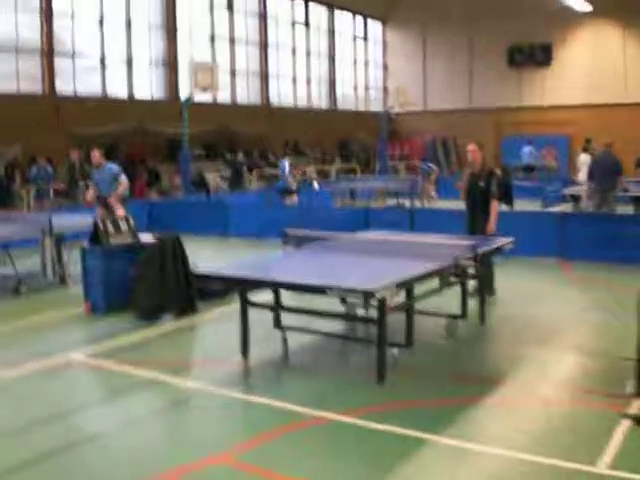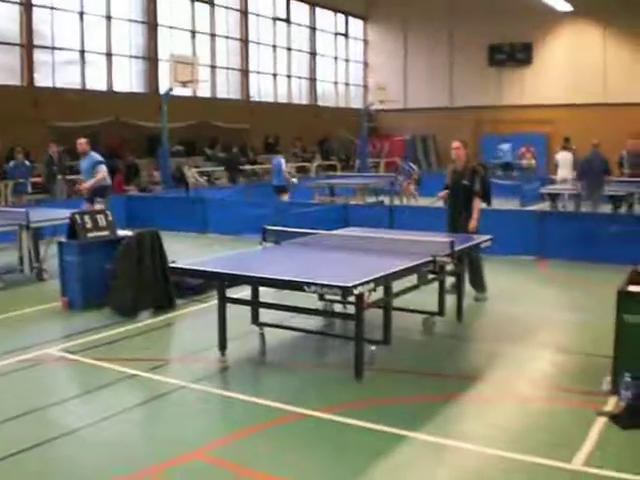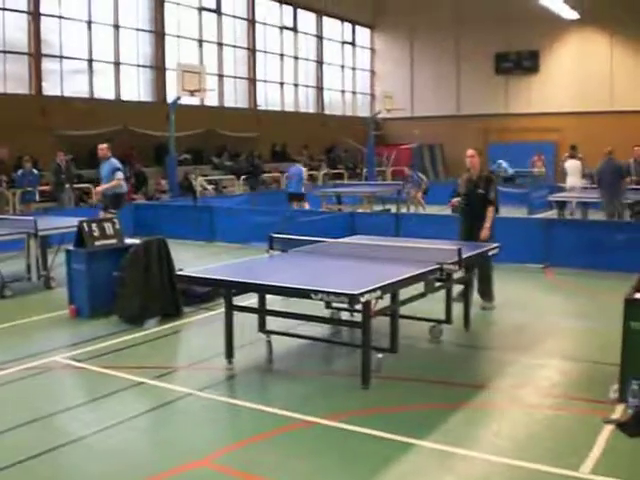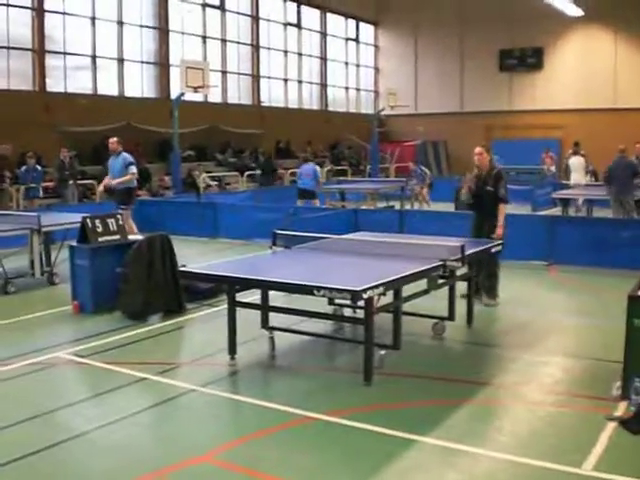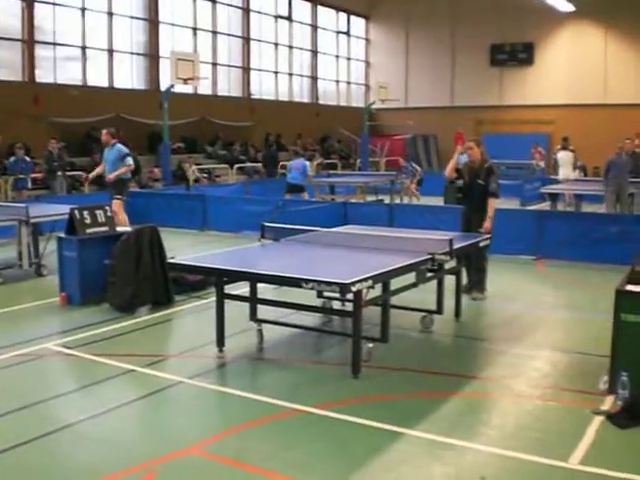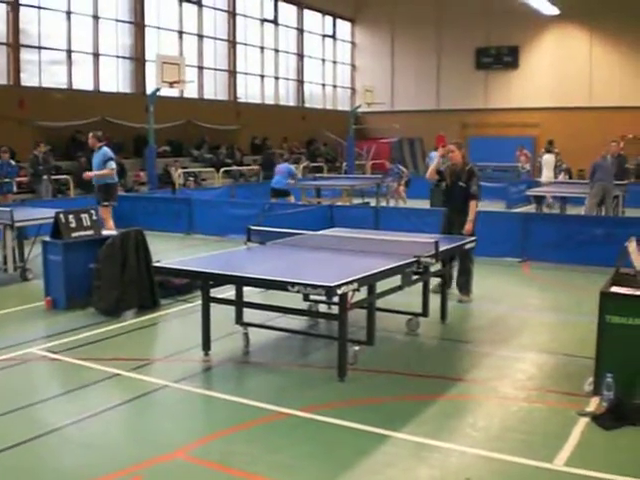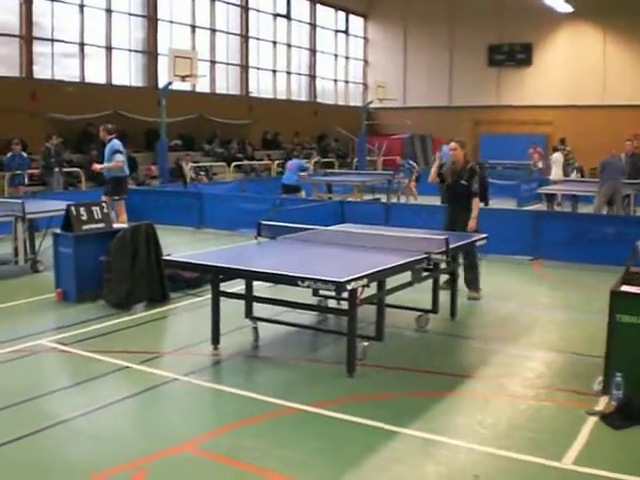
dt=0.3s
person 1, frame 1
left shoulder: (490, 173)
right shoulder: (468, 174)
left elbow: (494, 199)
left wrist: (492, 222)
right wrist: (463, 191)
left hip: (485, 219)
right hip: (472, 218)
left knee: (484, 254)
left ankle: (488, 290)
right ankle: (481, 284)
person 1, frame 2
left shoulder: (473, 170)
right shoulder: (451, 170)
left elbow: (477, 196)
left wrist: (474, 218)
right wrist: (443, 194)
left hip: (467, 216)
right hip: (452, 215)
left knee: (471, 252)
left ankle: (480, 288)
person 1, frame 3
left shoulder: (488, 179)
right shoulder: (463, 179)
left elbow: (491, 205)
left wrist: (486, 226)
right wrist: (455, 202)
left hip: (482, 225)
right hip: (466, 223)
left knee: (483, 261)
left ankle: (487, 297)
right ankle: (465, 291)
person 1, frame 4
left shoulder: (497, 175)
right shoulder: (474, 176)
left elbow: (502, 202)
right elbow: (467, 199)
left wrist: (500, 225)
right wrist: (466, 187)
left hip: (492, 222)
right hip: (478, 220)
left knee: (490, 258)
left ankle: (491, 294)
right ankle: (476, 289)
person 1, frame 5
left shoulder: (489, 169)
right shoulder: (467, 168)
left elbow: (492, 196)
right elbow: (448, 175)
left wrist: (489, 218)
right wrist: (456, 155)
left hip: (481, 215)
right hip: (467, 213)
left knee: (479, 252)
left ankle: (479, 288)
right ankle: (471, 284)
person 1, frame 6
left shoulder: (470, 171)
right shoulder: (448, 170)
left elbow: (474, 198)
right elbow: (430, 176)
left wrist: (470, 221)
right wrist: (439, 158)
left hip: (463, 217)
right hip: (449, 214)
left knee: (464, 254)
left ankle: (465, 291)
right ankle: (445, 283)
person 1, frame 7
left shoulder: (471, 170)
right shoulder: (448, 168)
left elbow: (476, 196)
right elbow: (432, 180)
left wrist: (474, 218)
right wrist: (437, 162)
left hip: (466, 214)
right hip: (451, 212)
left knee: (469, 251)
left ankle: (474, 288)
right ankle: (452, 280)
